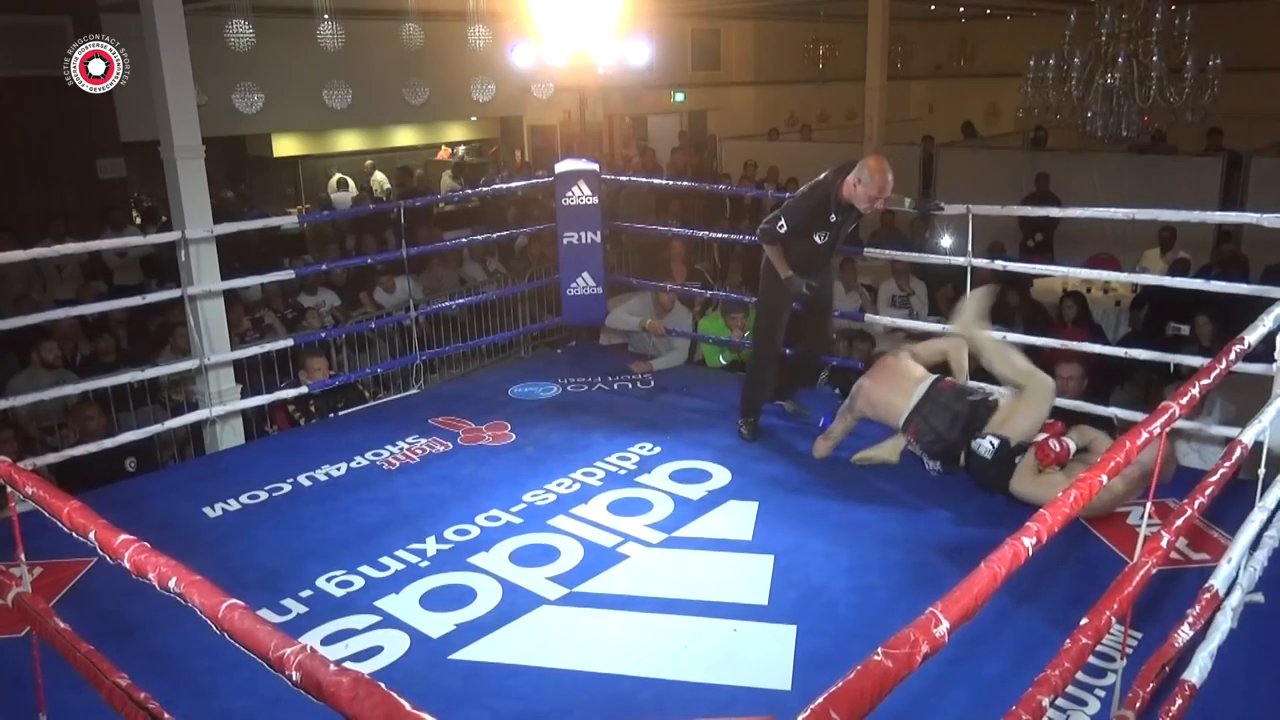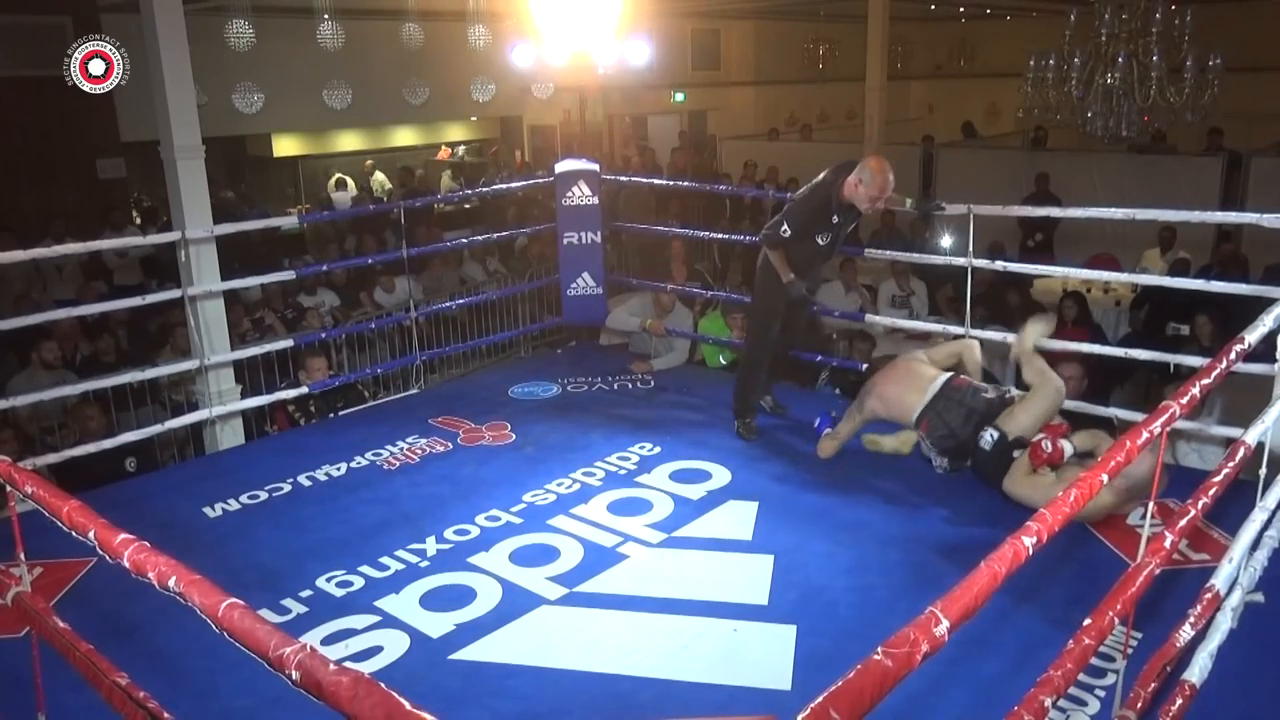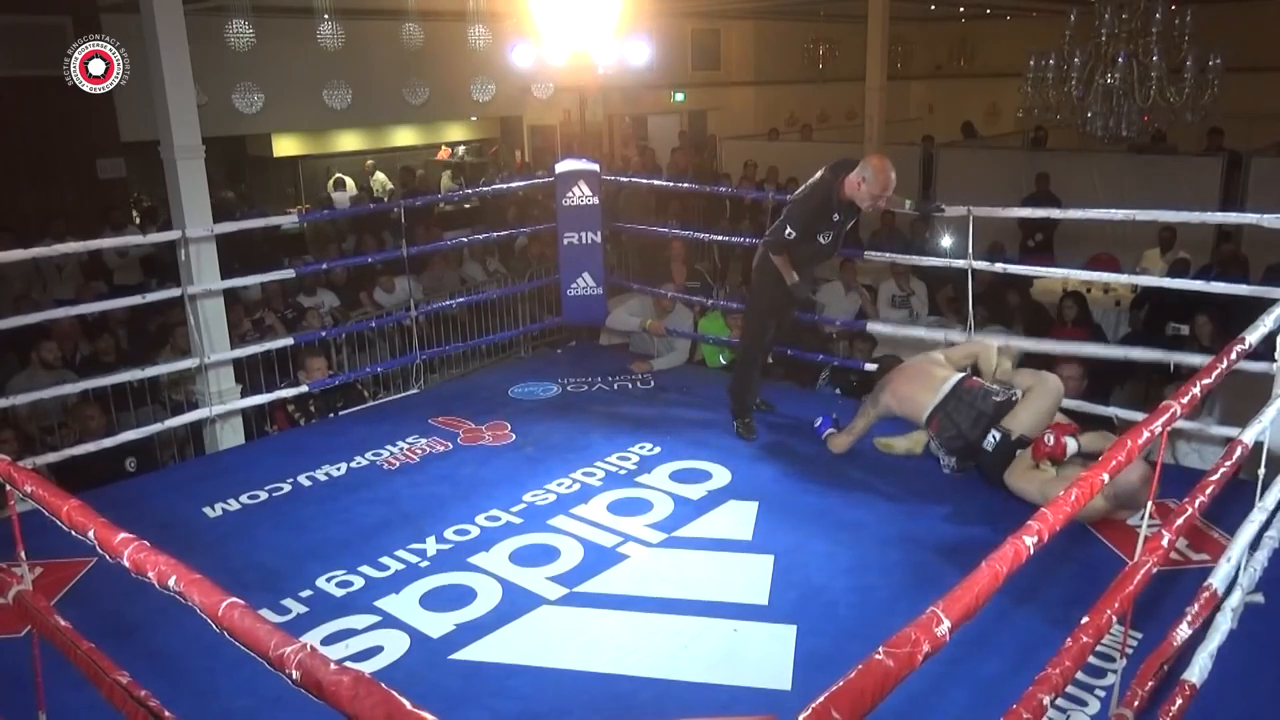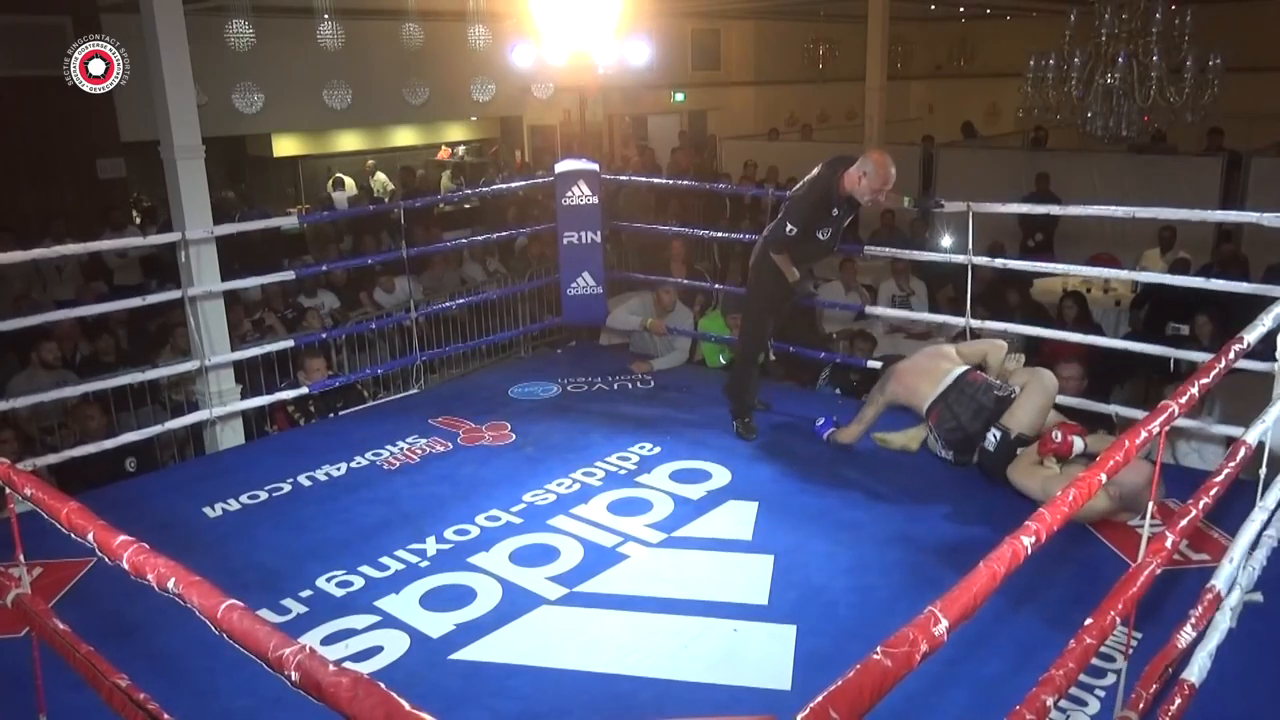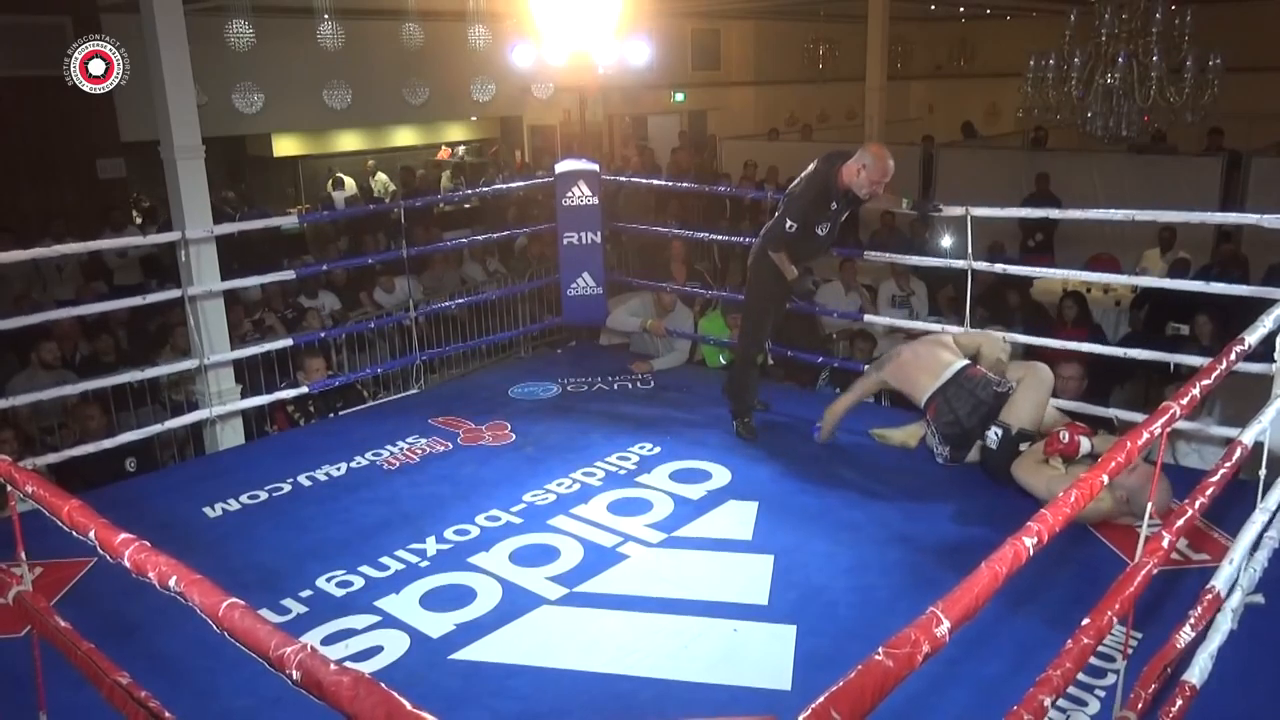
dt=0.2s
person 1, frame 1
left shoulder: (858, 395)
right shoulder: (900, 358)
left elbow: (821, 449)
right elbow: (955, 347)
left wrist: (830, 432)
right knee: (1040, 385)
person 1, frame 2
left shoulder: (868, 396)
right shoulder: (914, 359)
left elbow: (826, 450)
right elbow: (970, 347)
left wrist: (827, 433)
right knee: (1051, 386)
person 1, frame 3
left shoulder: (881, 393)
right shoulder: (930, 358)
left elbow: (840, 444)
right elbow: (987, 349)
left wrist: (830, 432)
right wrist: (991, 384)
left hip: (955, 436)
person 1, frame 4
left shoulder: (889, 379)
right shoulder: (943, 350)
left elbow: (850, 434)
right elbow: (998, 348)
left wrist: (831, 431)
right hip: (978, 394)
person 1, frame 5
left shoulder: (886, 365)
right shoulder: (938, 340)
left elbow: (841, 404)
right elbow: (992, 343)
left wrist: (824, 429)
left hip: (948, 418)
right hip: (978, 389)
person 2, frame 1
left shoulder: (858, 183)
right shoulder: (810, 202)
left elbow: (882, 198)
right elbow: (767, 235)
right wrist: (787, 277)
left hip: (819, 268)
right hip: (781, 269)
left knee: (819, 339)
right knee: (768, 342)
left ankle: (783, 393)
right ankle: (749, 412)
person 2, frame 2
left shoulder: (858, 177)
right shoulder: (812, 203)
left elbow: (879, 197)
right elbow: (769, 239)
right wrist: (788, 280)
left hip: (809, 269)
right hip: (779, 267)
left knee: (789, 335)
right knee: (762, 339)
left ankle: (760, 391)
right ankle: (744, 412)
person 2, frame 3
left shoulder: (853, 172)
right shoulder: (813, 201)
left elbow: (877, 198)
right elbow: (773, 244)
right wrist: (793, 283)
left hip: (801, 267)
right hip: (775, 266)
left knee: (772, 334)
right knee: (757, 337)
left ankle: (744, 391)
right ankle: (741, 412)
person 2, frame 4
left shoulder: (850, 171)
right shoulder: (812, 197)
left elbow: (867, 199)
right elbow: (775, 243)
right wrist: (796, 280)
left hip: (797, 264)
right hip: (773, 263)
left knee: (767, 333)
right knee: (755, 336)
left ankle: (741, 392)
right ankle: (741, 411)
person 2, frame 5
left shoulder: (844, 167)
right shoulder: (811, 191)
left elbow: (864, 198)
right elbow: (772, 241)
left wrist: (907, 204)
right wrist: (794, 278)
left hip: (794, 263)
right hip: (772, 262)
left knee: (766, 332)
right knee: (754, 335)
left ankle: (741, 391)
right ankle: (741, 412)
